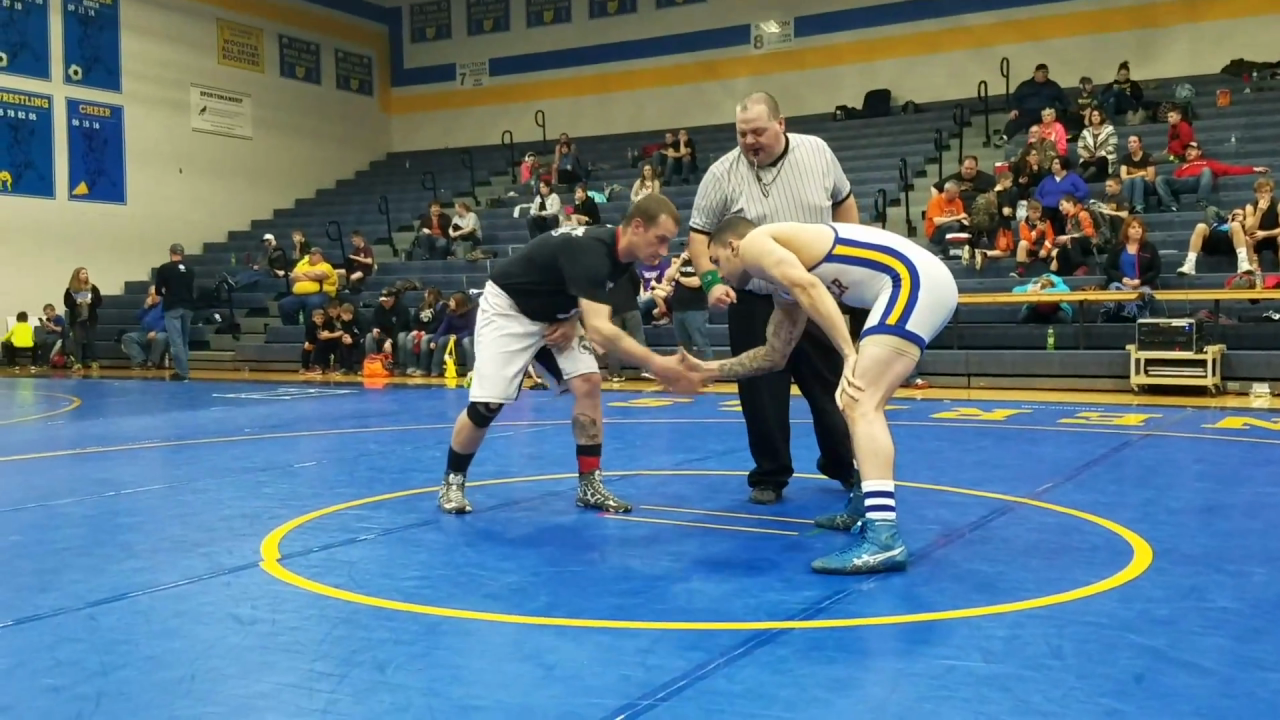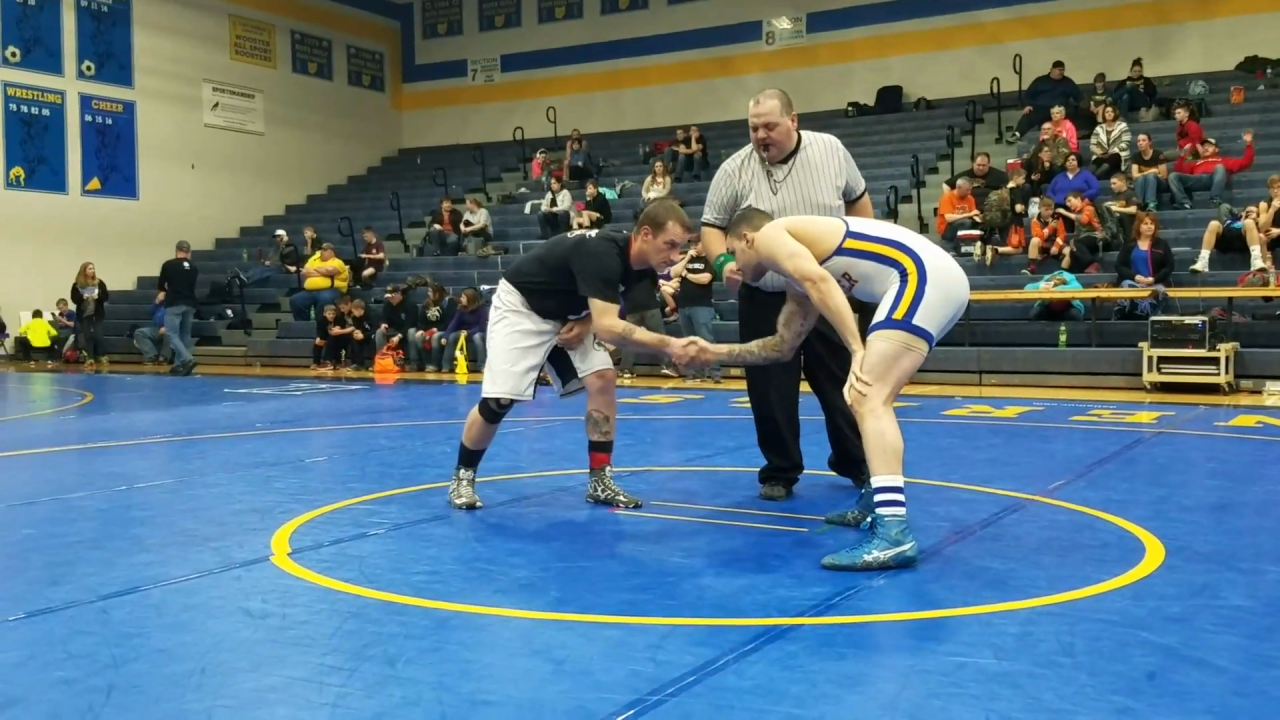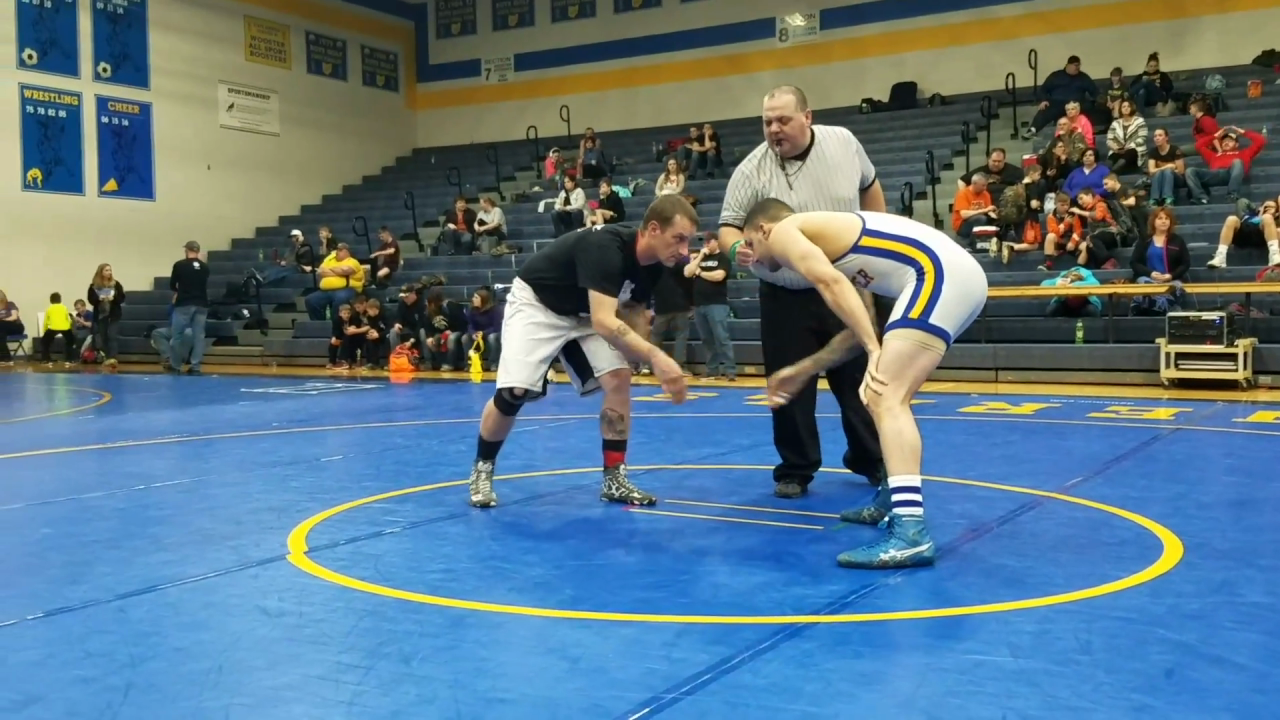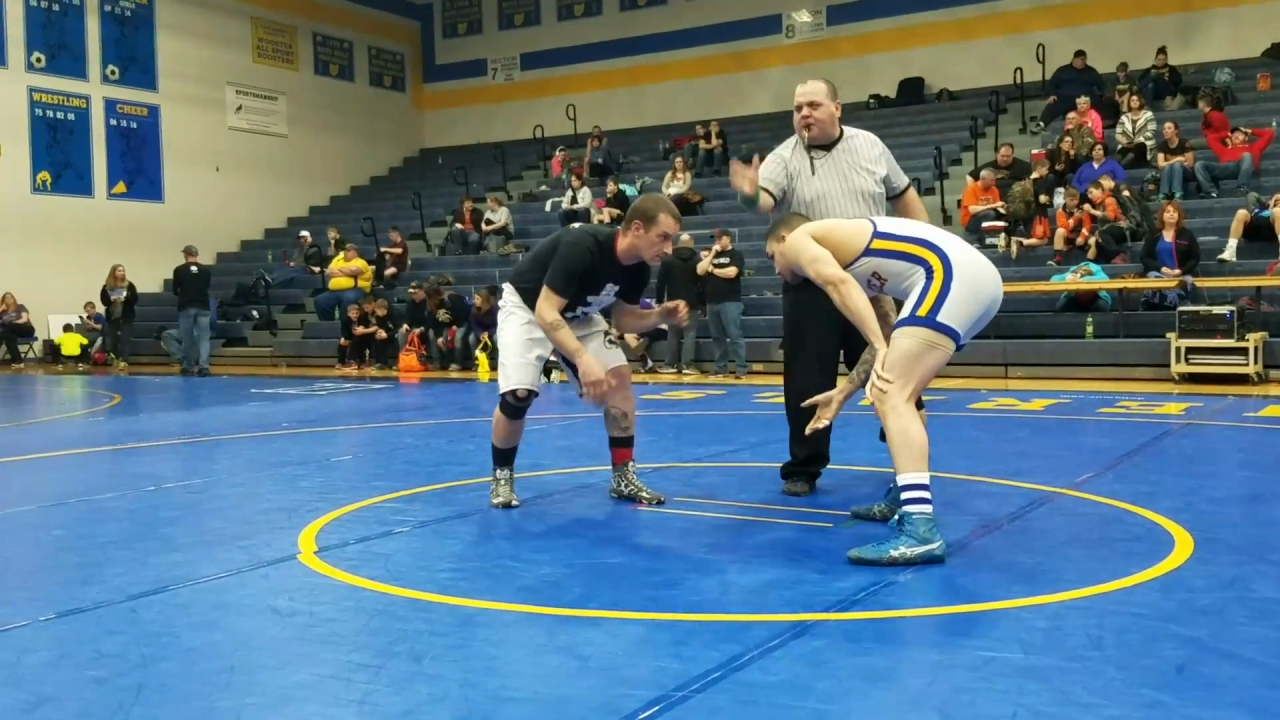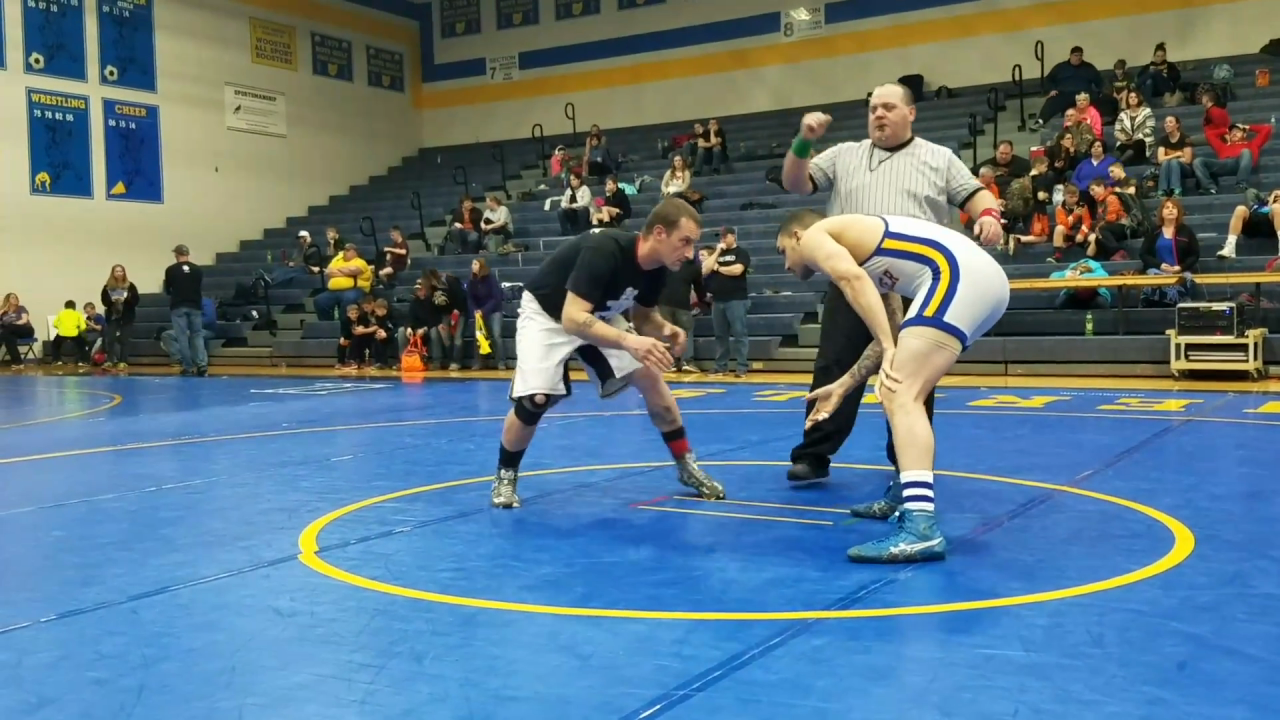
dt=0.4s
person 1, frame 1
left shoulder: (817, 152)
right shoulder: (722, 174)
left elbow: (843, 202)
right elbow: (699, 233)
right wrist: (711, 280)
right hip: (754, 304)
left knee: (829, 387)
right knee: (762, 394)
left ankle: (845, 466)
right ankle: (769, 476)
person 1, frame 2
left shoulder: (830, 150)
right shoulder: (735, 170)
left elbow: (858, 200)
right elbow: (712, 225)
right wrist: (723, 261)
right hip: (765, 301)
left knee: (841, 383)
right knee: (771, 391)
left ankle: (857, 464)
right ankle: (780, 472)
person 1, frame 3
left shoulder: (843, 142)
right shoulder: (752, 170)
left elbow: (869, 188)
right elbow: (729, 225)
right wrist: (736, 248)
right hip: (786, 298)
left knee: (859, 379)
left ankle: (871, 461)
right ankle: (795, 470)
person 1, frame 4
left shoulder: (870, 147)
right shoulder: (783, 158)
left elbow: (902, 193)
right elbow: (763, 199)
right wrist: (749, 194)
right hip: (810, 291)
right knee: (808, 383)
right ankle: (804, 468)
person 1, frame 5
left shoulder: (939, 158)
right shoulder: (845, 156)
left elbow: (976, 194)
right elbow: (794, 182)
left wrist: (989, 214)
right wrist: (804, 142)
right knee: (835, 367)
right ankle: (813, 457)
person 2, frame 1
left shoulder: (753, 243)
right shoulder: (787, 292)
left elbow: (809, 285)
right elbow: (775, 353)
left wrist: (850, 356)
right wrist: (712, 370)
left hip: (911, 280)
right hip: (929, 281)
left knee: (858, 404)
right knee: (863, 401)
left ankle: (883, 539)
right ankle: (868, 506)
person 2, frame 2
left shoulder: (768, 235)
right shoulder: (799, 282)
left elbow: (821, 280)
right elbow: (784, 344)
left wrist: (858, 351)
right wrist: (718, 353)
left hip: (922, 276)
right hip: (941, 277)
left knee: (867, 400)
right knee: (873, 397)
left ankle: (893, 534)
right ankle: (880, 502)
person 2, frame 3
left shoulder: (782, 231)
right shoulder: (816, 235)
left elbow: (831, 283)
right elbow: (860, 330)
left wrist: (876, 351)
right wrist: (804, 371)
left hip: (940, 275)
right hip: (961, 273)
left knee: (884, 398)
right knee: (891, 395)
left ankle: (911, 533)
right ankle: (895, 499)
person 2, frame 4
left shoulder: (797, 239)
right shoulder: (846, 247)
left elbow: (838, 282)
left wrist: (881, 348)
right wrist: (842, 393)
left hip: (951, 275)
right hip: (978, 276)
left knee: (889, 397)
right knee: (897, 392)
left ankle: (921, 531)
right ankle: (905, 498)
person 2, frame 5
left shoulder: (814, 235)
right shoulder: (853, 245)
left elbow: (853, 278)
right elbow: (892, 331)
left wrist: (889, 350)
right wrist: (841, 386)
left hip: (958, 276)
right hip: (985, 277)
left knee: (900, 397)
right knee: (904, 390)
left ankle: (920, 528)
right ankle: (906, 496)
person 3, frame 1
left shoulder: (622, 253)
right shoulder: (590, 250)
right elbow: (598, 328)
left wrist: (570, 321)
right wrist: (657, 363)
left hip: (552, 314)
right hip: (508, 307)
left knee: (587, 384)
right knee: (487, 404)
left ankle: (590, 485)
right ankle: (453, 480)
person 3, frame 2
left shoulder: (641, 264)
right shoulder: (602, 252)
right elbow: (608, 328)
left wrist: (585, 322)
right wrist: (668, 344)
left hip: (566, 315)
right hip: (520, 306)
left knee: (603, 380)
right knee: (500, 400)
left ankle: (600, 481)
right ankle: (463, 476)
person 3, frame 3
left shoulder: (652, 265)
right shoulder: (606, 246)
left elbow: (632, 313)
right elbow: (604, 320)
left wrist: (636, 341)
right wrist: (656, 358)
left hip: (584, 310)
right hip: (534, 304)
left knee: (618, 380)
right knee: (514, 391)
left ankle: (613, 479)
right ankle: (482, 469)
person 3, frame 4
left shoulder: (638, 266)
right shoulder: (582, 245)
left elbow: (624, 317)
right elbow: (545, 313)
left wrist: (660, 316)
right wrist: (583, 359)
left hip: (577, 314)
right hip: (526, 307)
left knee: (618, 378)
right knee: (518, 395)
left ankle: (623, 477)
right ankle: (502, 476)
person 3, frame 5
left shoulder: (656, 269)
right shoulder: (604, 251)
left elbow: (644, 314)
right elbow: (574, 317)
left wrist: (664, 329)
right wrist: (629, 340)
left hip: (601, 317)
right hip: (546, 313)
left knee: (649, 378)
right knee: (533, 401)
left ankle: (687, 468)
right ankle: (505, 475)
